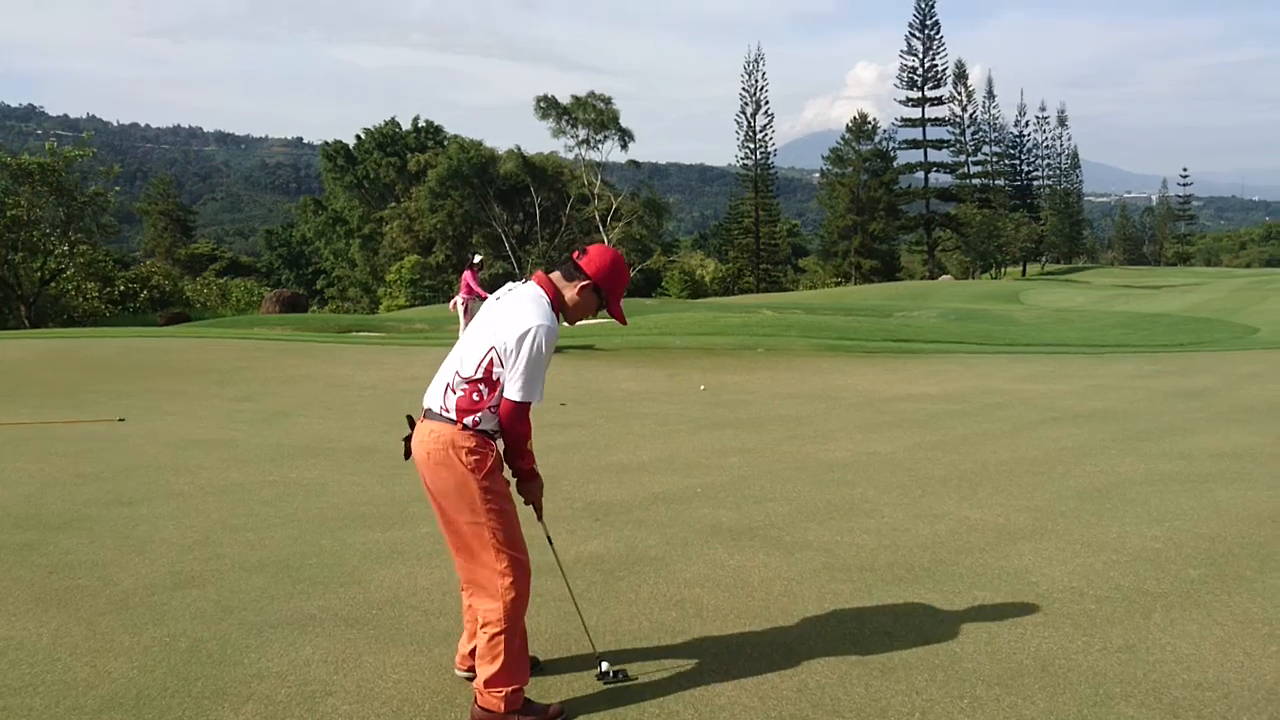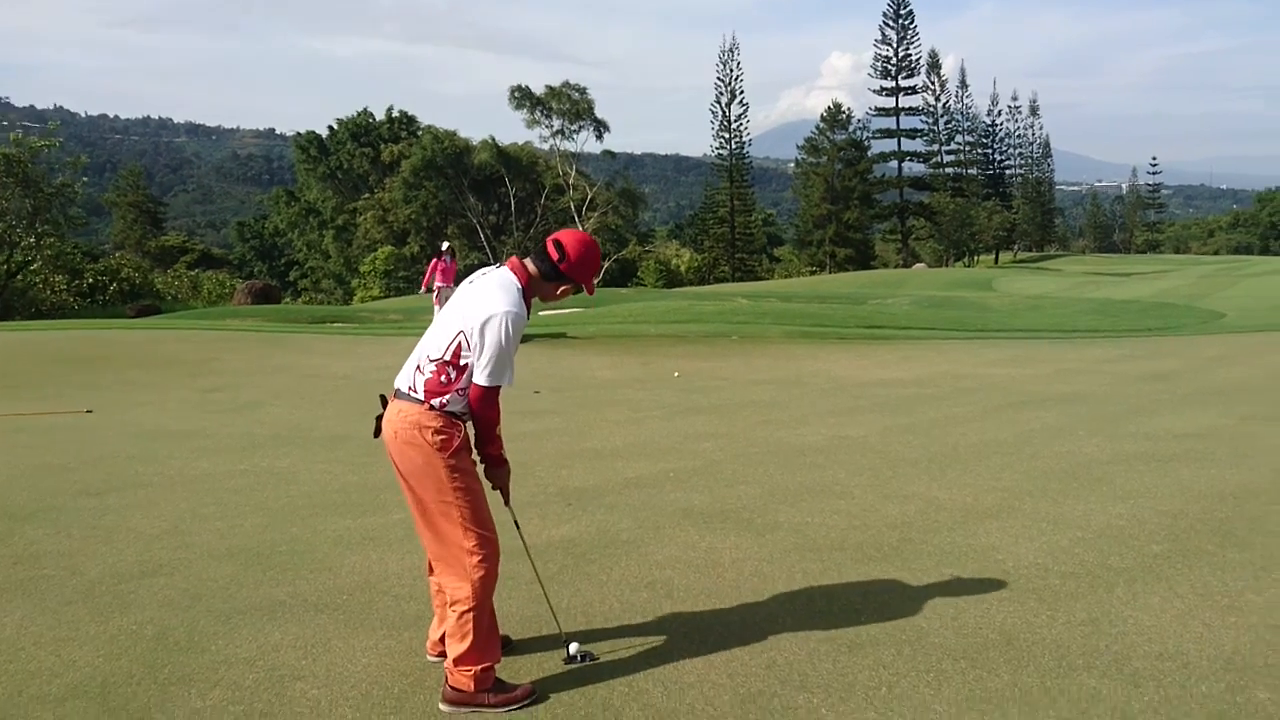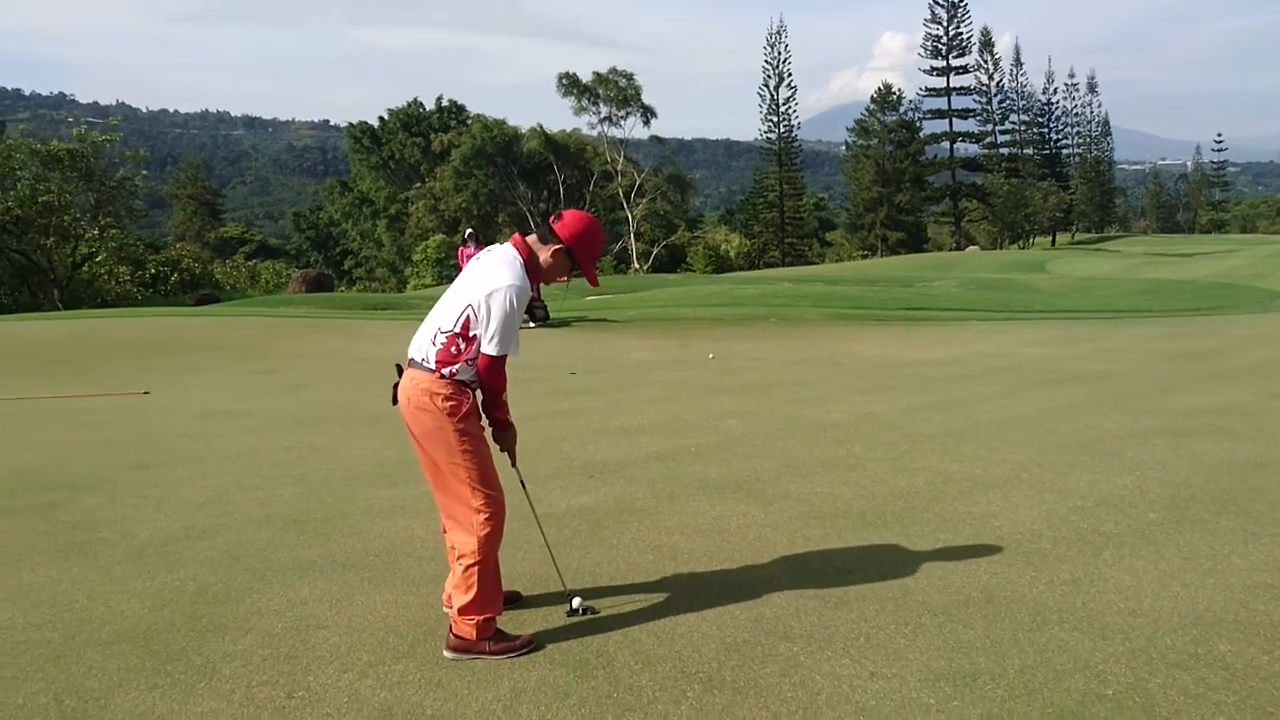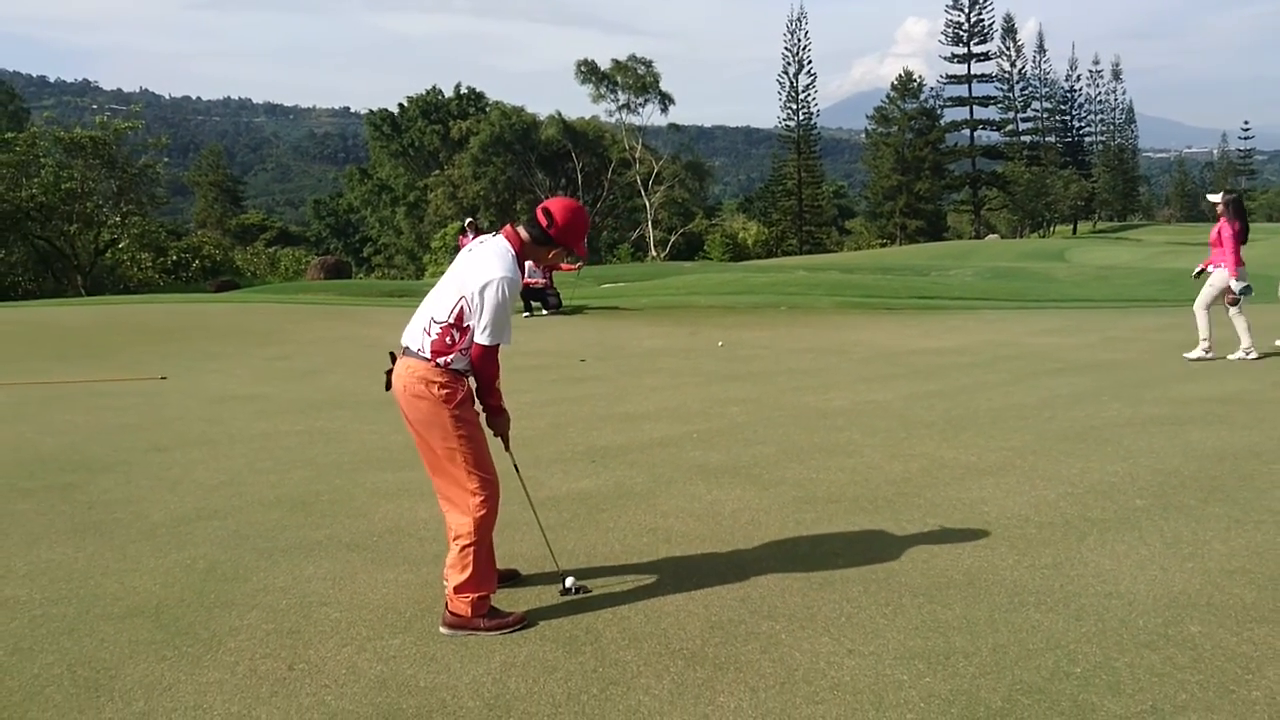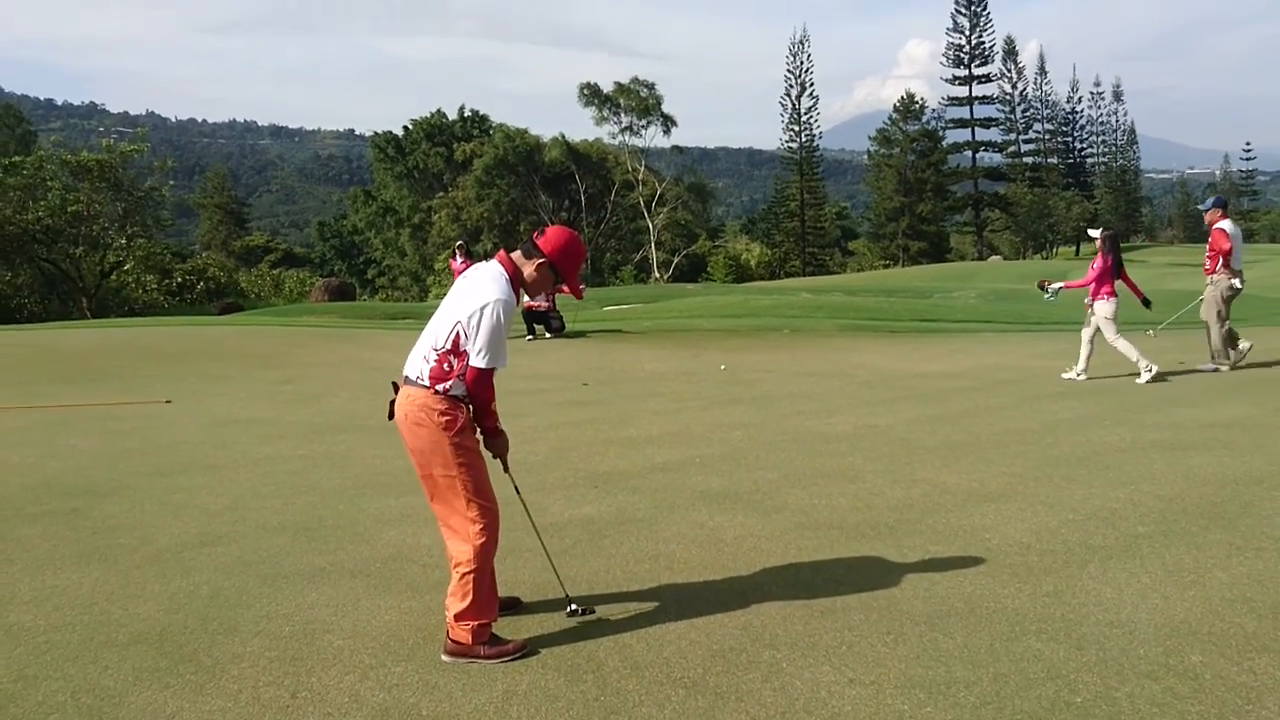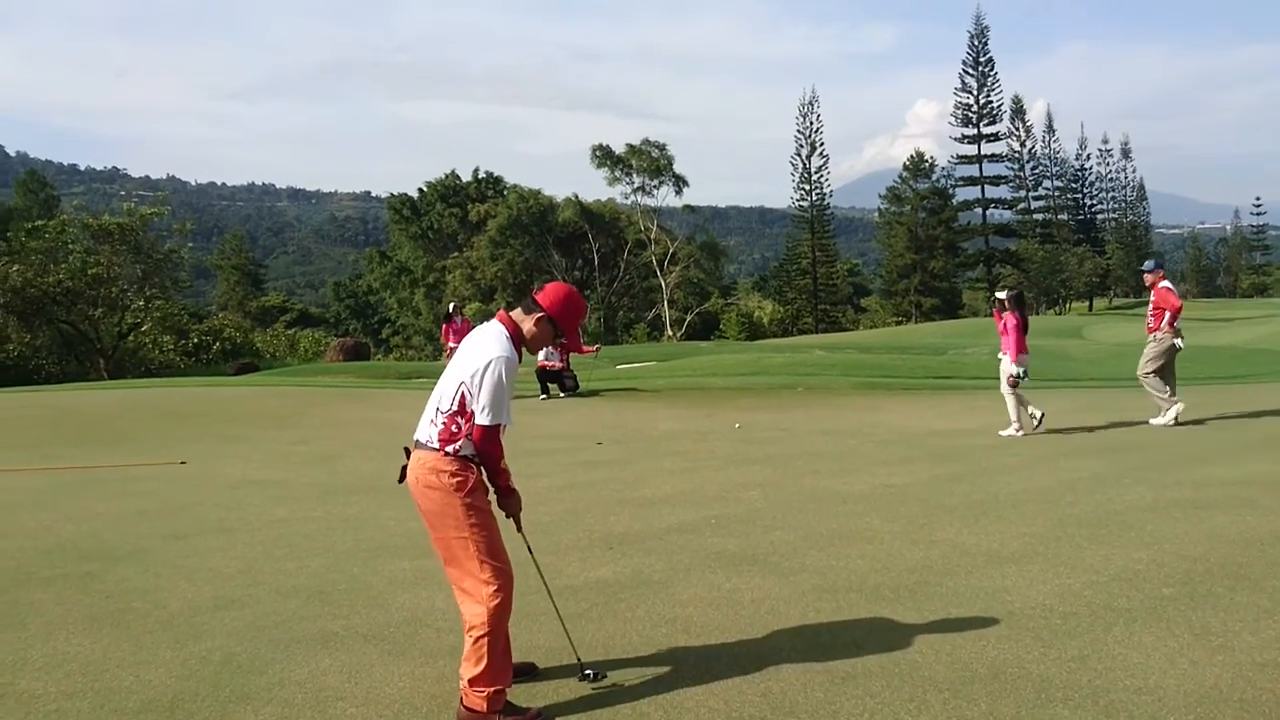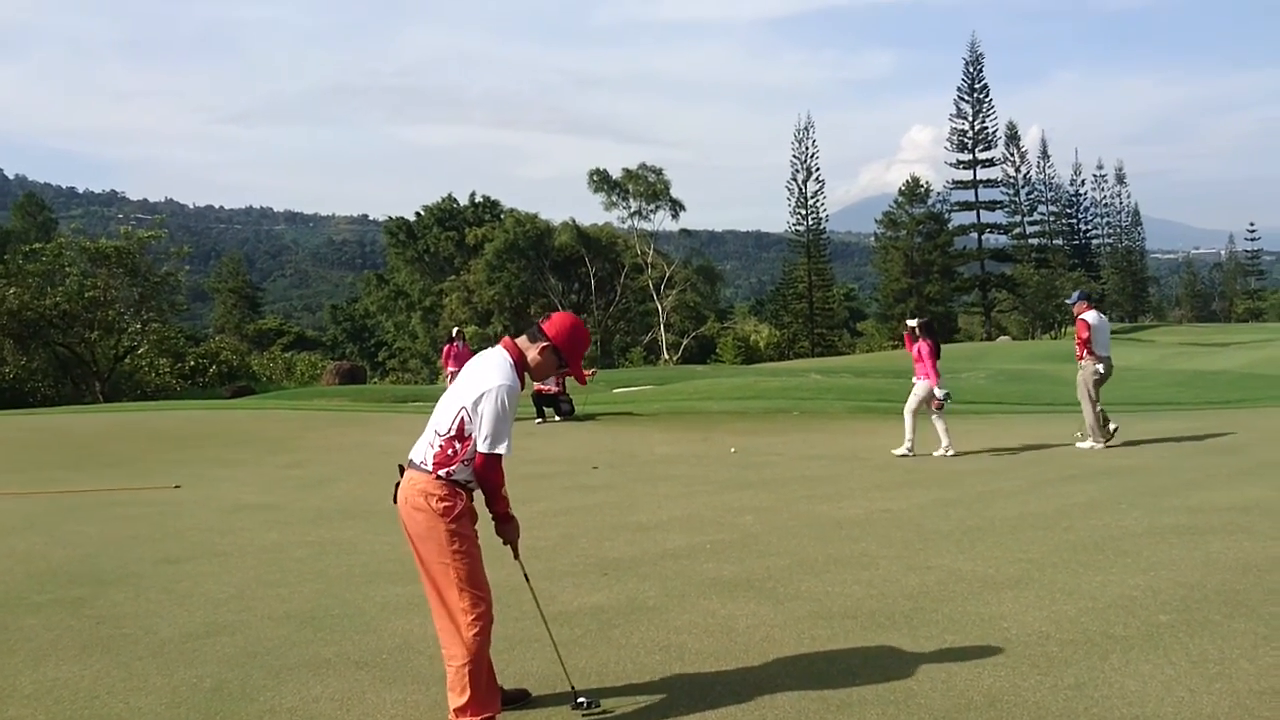
dt=0.7s
person 1, frame 1
left shoulder: (514, 292)
right shoulder: (539, 324)
right elbow: (513, 412)
left wrist: (518, 469)
right wrist: (527, 474)
left hip: (434, 431)
right hip: (460, 445)
left knee: (482, 559)
right knee: (505, 569)
left ankle: (476, 653)
person 1, frame 2
left shoulder: (490, 275)
right shoulder: (508, 310)
right elbow: (482, 396)
left wrist: (488, 454)
right wrist: (495, 459)
left hip: (407, 414)
right hip: (429, 426)
left knee: (450, 540)
right knee: (473, 550)
left ankle: (449, 635)
right ankle: (468, 680)
person 1, frame 3
left shoulder: (496, 253)
right shoulder: (512, 284)
right elbow: (490, 366)
left wrist: (494, 419)
right wrist: (502, 424)
left hip: (422, 381)
right hip: (439, 394)
left knee: (463, 501)
right knee: (481, 508)
left ankle: (462, 590)
right ankle: (470, 629)
person 1, frame 4
left shoulder: (487, 243)
right shoulder: (503, 275)
right elbow: (483, 354)
left wrist: (488, 404)
right wrist: (495, 408)
left hip: (415, 368)
right hip: (435, 381)
left knee: (461, 484)
right knee: (477, 491)
left ankle: (468, 568)
right ankle: (466, 607)
person 1, frame 5
left shoulder: (484, 271)
right shoulder: (498, 298)
right elbow: (478, 377)
left wrist: (485, 427)
right wrist: (492, 430)
left hip: (421, 398)
right hip: (435, 409)
left knee: (464, 513)
right knee: (476, 519)
left ankle: (476, 596)
right ankle: (467, 634)
person 1, frame 6
left shoulder: (489, 333)
right shoulder: (500, 355)
right elbow: (484, 436)
left wrist: (498, 484)
right wrist: (505, 489)
left hip: (437, 462)
right hip: (447, 471)
left knee: (478, 575)
right knee: (491, 581)
left ankle: (492, 661)
person 1, frame 7
left shoulder: (492, 358)
right shoulder: (503, 384)
right elbow: (486, 462)
left wrist: (499, 511)
right wrist: (503, 515)
left hip: (429, 487)
right hip: (436, 496)
left knee: (467, 602)
right knee: (469, 611)
